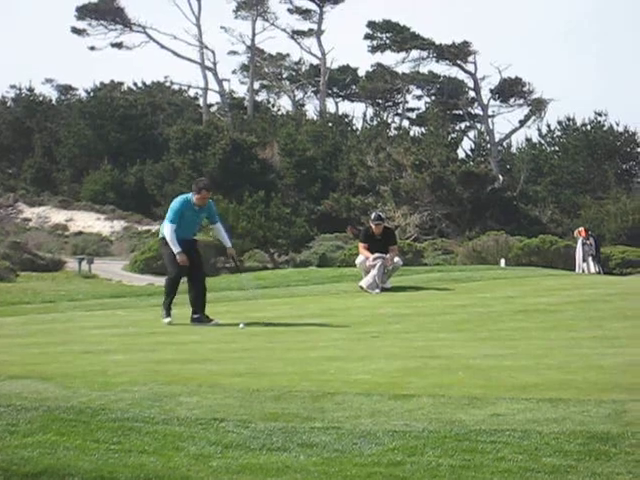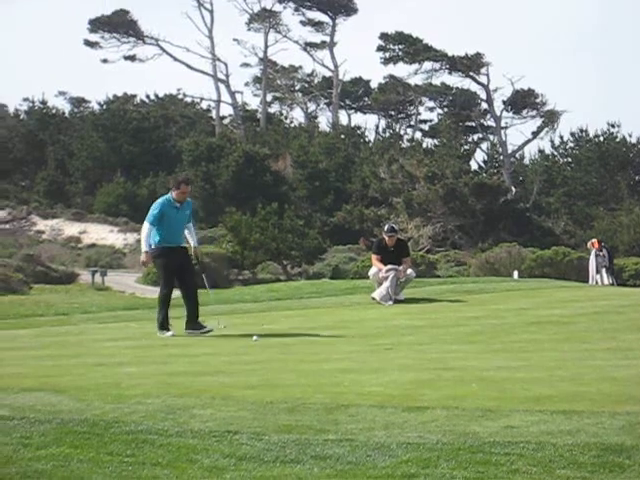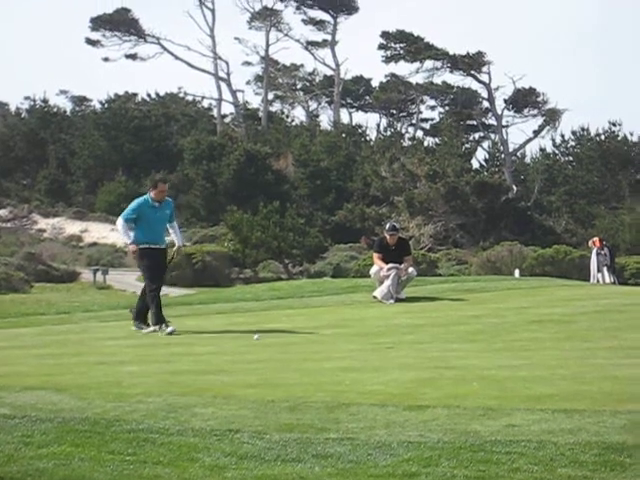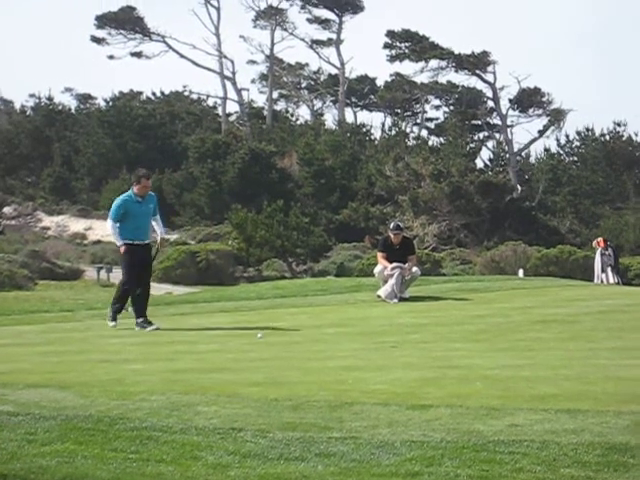
dt=0.4s
person 1, frame 1
left shoulder: (209, 205)
right shoulder: (179, 203)
left elbow: (216, 225)
right elbow: (168, 229)
left wrist: (228, 246)
right wrist: (178, 252)
left hip: (189, 241)
right hip: (171, 241)
left knee: (198, 276)
right knee: (176, 273)
left ankle: (198, 314)
right ankle: (166, 308)
person 1, frame 2
left shoulder: (188, 204)
right shoulder: (161, 205)
right elbow: (146, 228)
left wrist: (195, 244)
right wrist: (145, 251)
left hip: (181, 249)
right hip: (163, 251)
left knee: (191, 285)
right knee: (167, 288)
left ankle: (193, 323)
right ankle: (163, 326)
person 1, frame 3
left shoulder: (169, 204)
right shoulder: (139, 204)
left elbow: (172, 224)
right elbow: (121, 222)
left wrist: (178, 243)
right wrist: (130, 242)
left hip: (161, 250)
right hip: (144, 250)
left knee: (154, 286)
right knee: (153, 285)
left ankle: (139, 319)
right ankle: (159, 322)
person 1, frame 4
left shoulder: (152, 198)
right shoulder: (122, 201)
left elbow: (155, 217)
right elbow: (112, 225)
left wrist: (160, 234)
right wrist: (120, 244)
left hip: (145, 246)
right hip: (129, 247)
left knee: (143, 283)
right knee: (128, 282)
left ankle: (141, 319)
right ankle: (113, 313)
